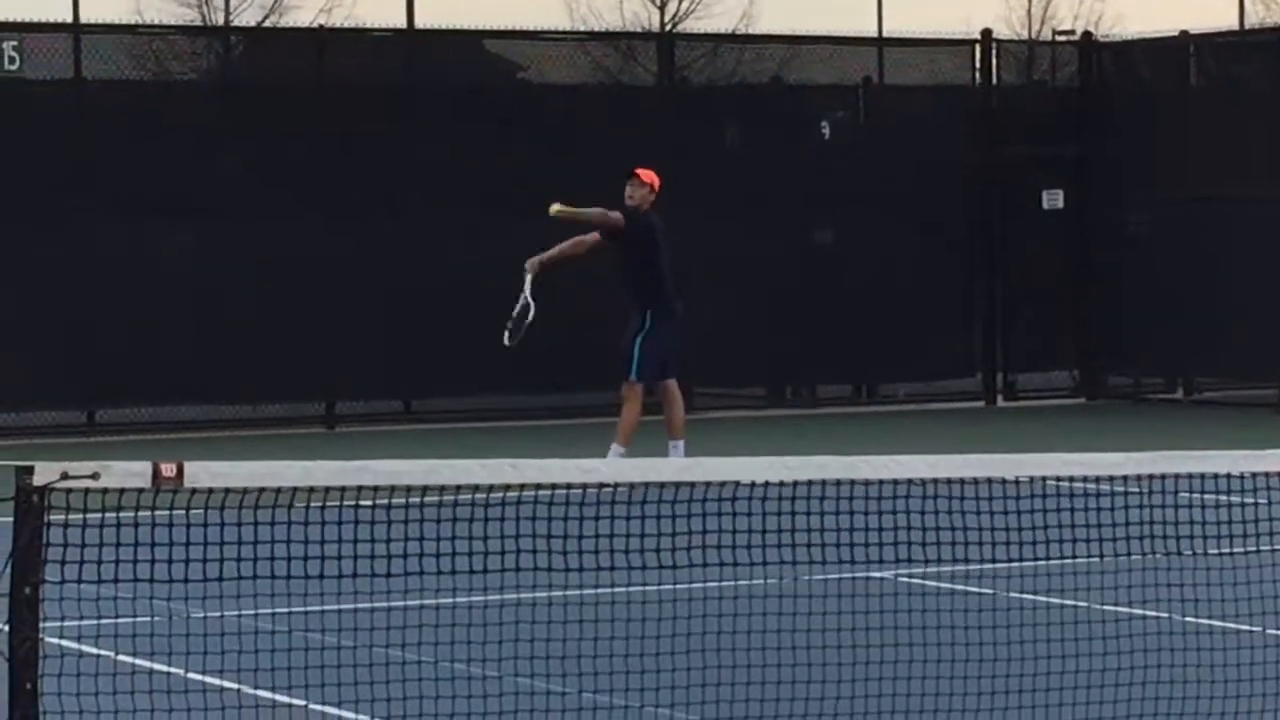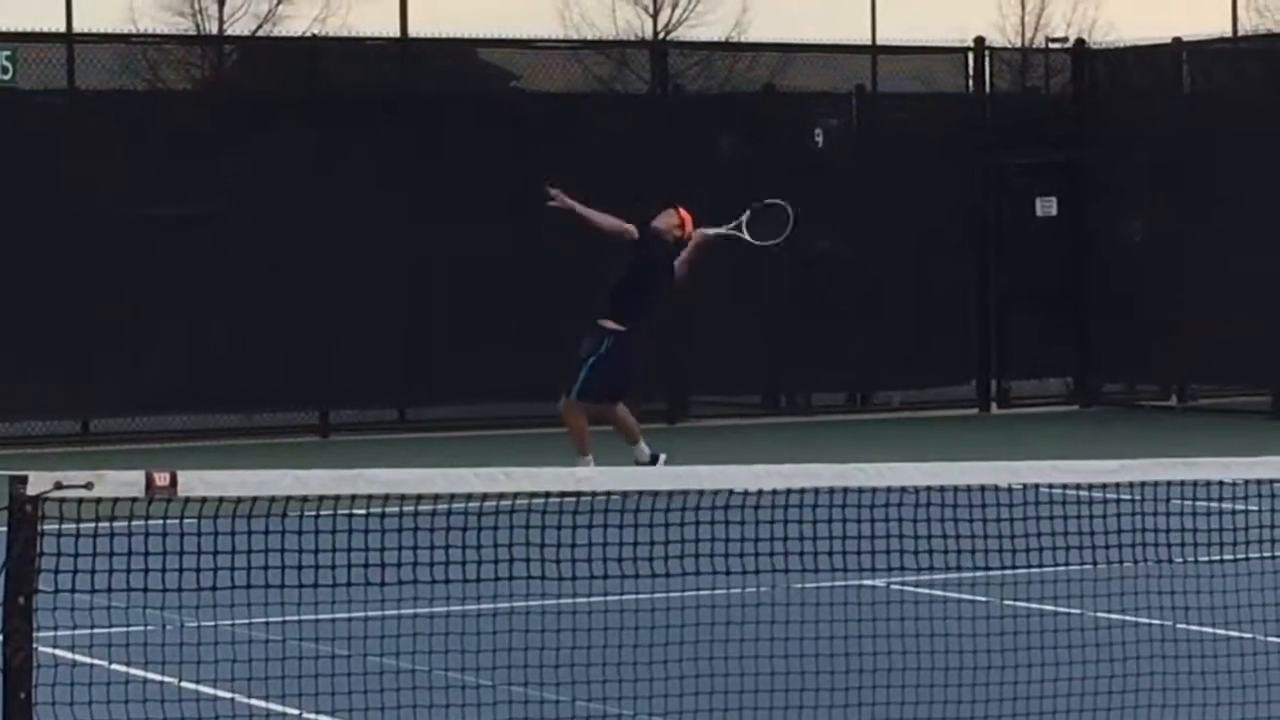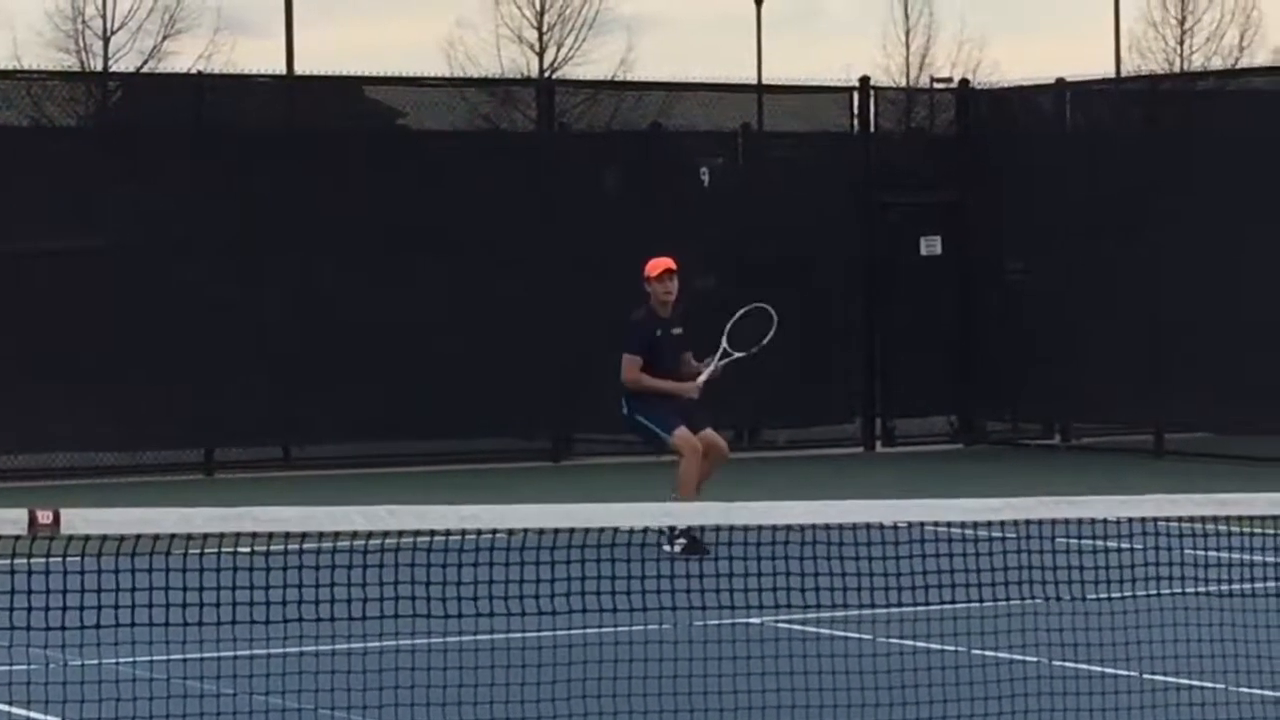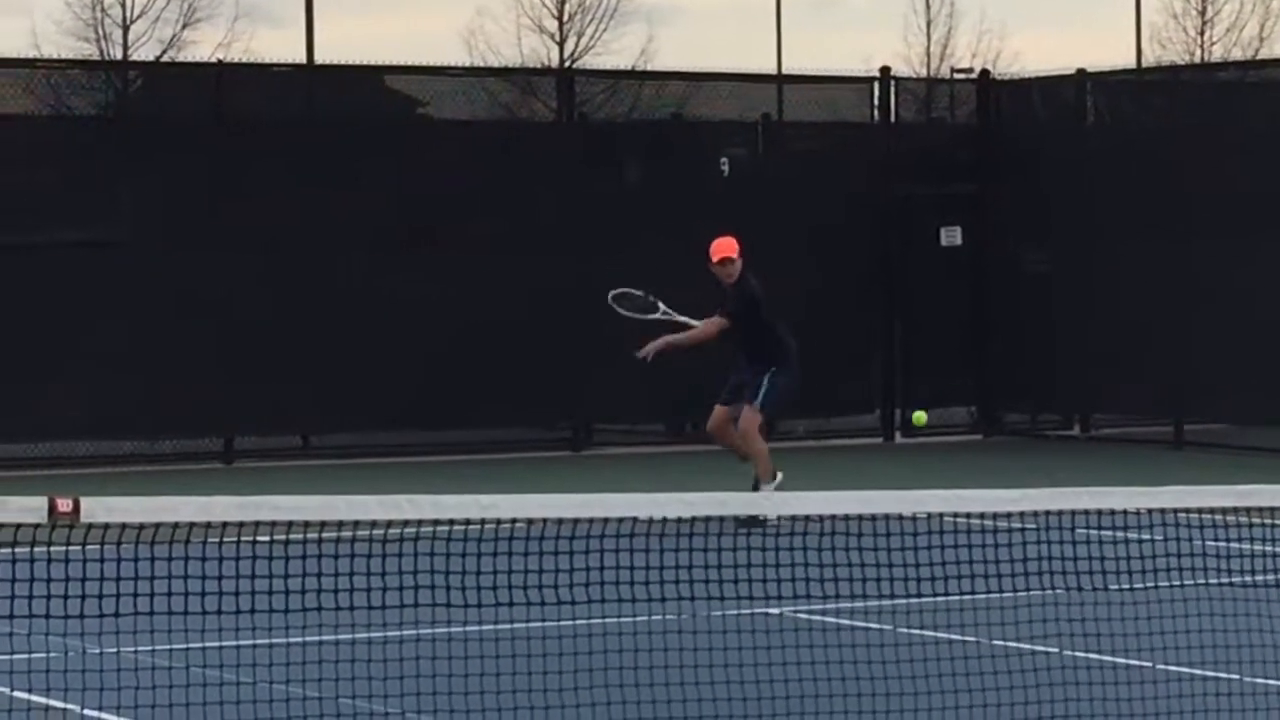
dt=1s
person 1, frame 1
left shoulder: (646, 222)
right shoulder: (623, 224)
left elbow: (606, 216)
right elbow: (584, 242)
left wrist: (568, 212)
right wrist: (544, 258)
left hip: (654, 315)
right hip: (659, 314)
left knee: (632, 391)
right knee: (667, 386)
left ankle: (612, 463)
right ankle: (677, 458)
person 1, frame 2
left shoulder: (656, 246)
right shoulder: (670, 261)
left elbow: (616, 227)
right elbow: (681, 268)
left wrist: (572, 205)
left hip: (610, 336)
right hip: (610, 334)
left knee: (572, 406)
right knee: (607, 404)
right ankle: (645, 456)
person 1, frame 3
left shoulder: (676, 322)
right shoulder: (641, 324)
left elbow: (684, 364)
right elbow: (629, 378)
left wrist: (701, 369)
right wrist: (676, 387)
left hip: (673, 399)
right hip: (642, 403)
left knee: (718, 449)
right knee: (691, 447)
right ankle: (680, 531)
person 1, frame 4
left shoulder: (743, 291)
right shoulder: (735, 286)
left elbow: (710, 330)
left wrist: (664, 342)
left hip: (773, 365)
right hip: (749, 363)
left knee: (746, 429)
right knee: (716, 427)
right ankle: (768, 473)
